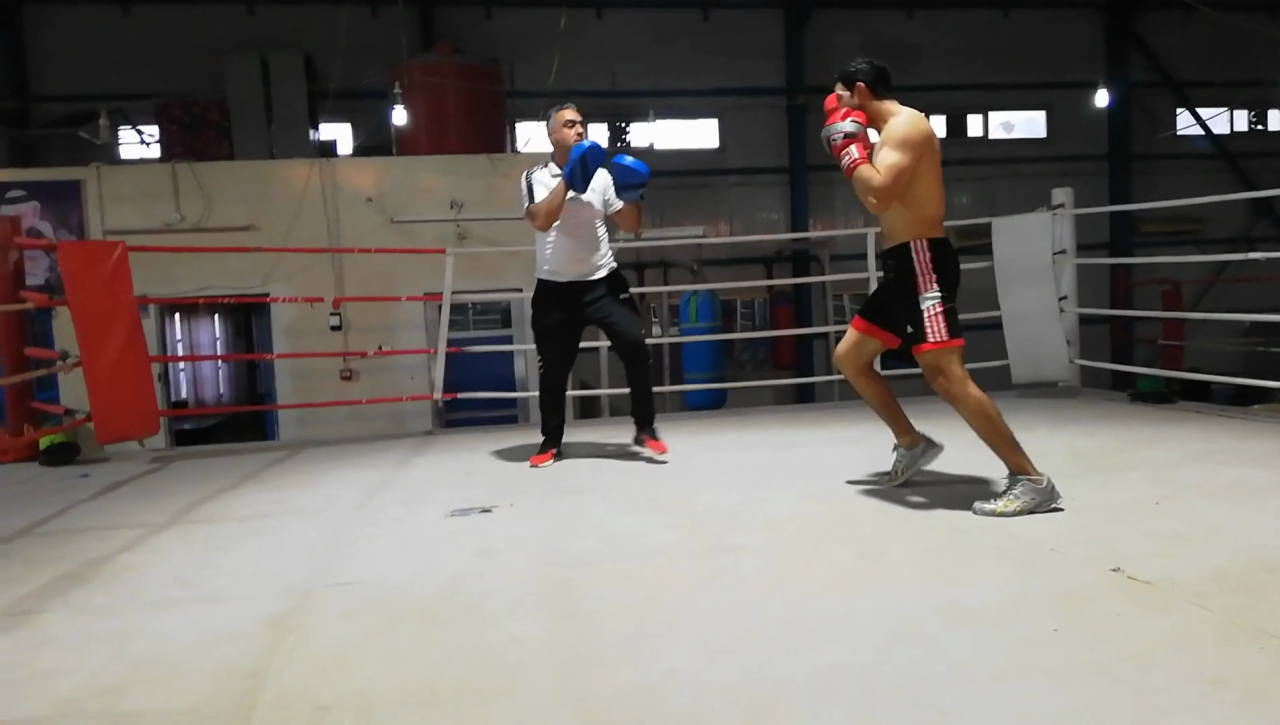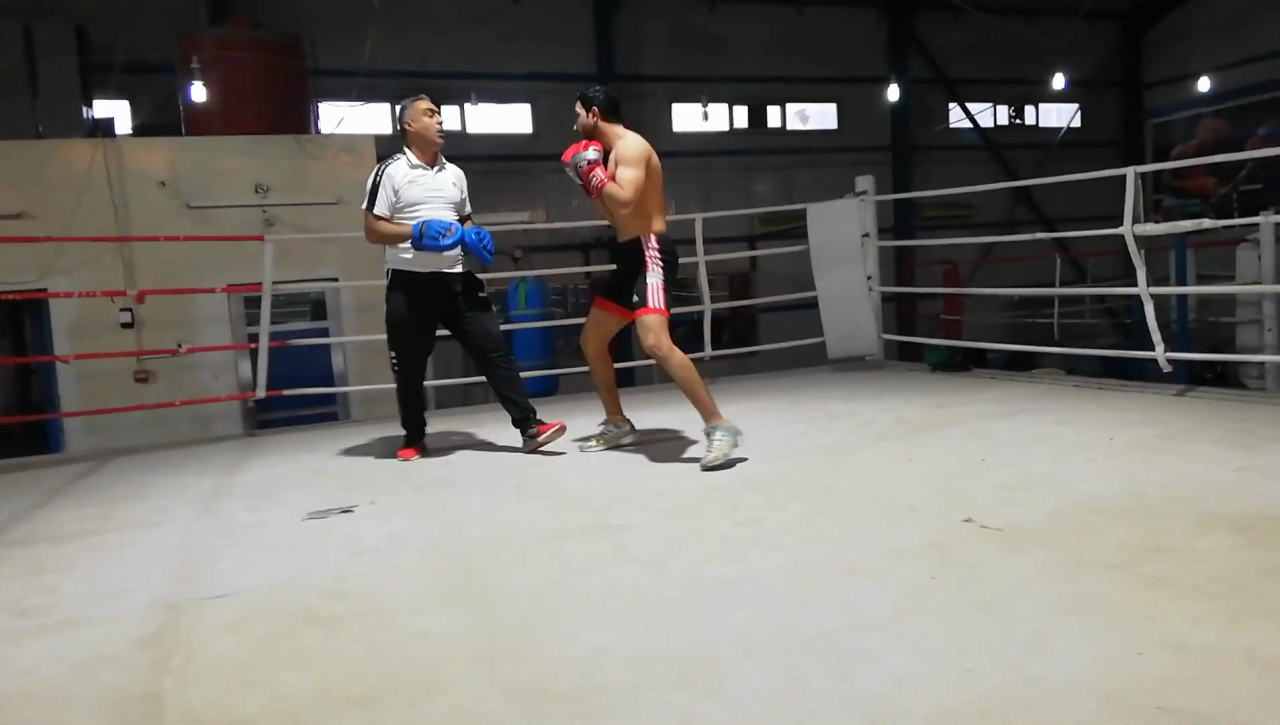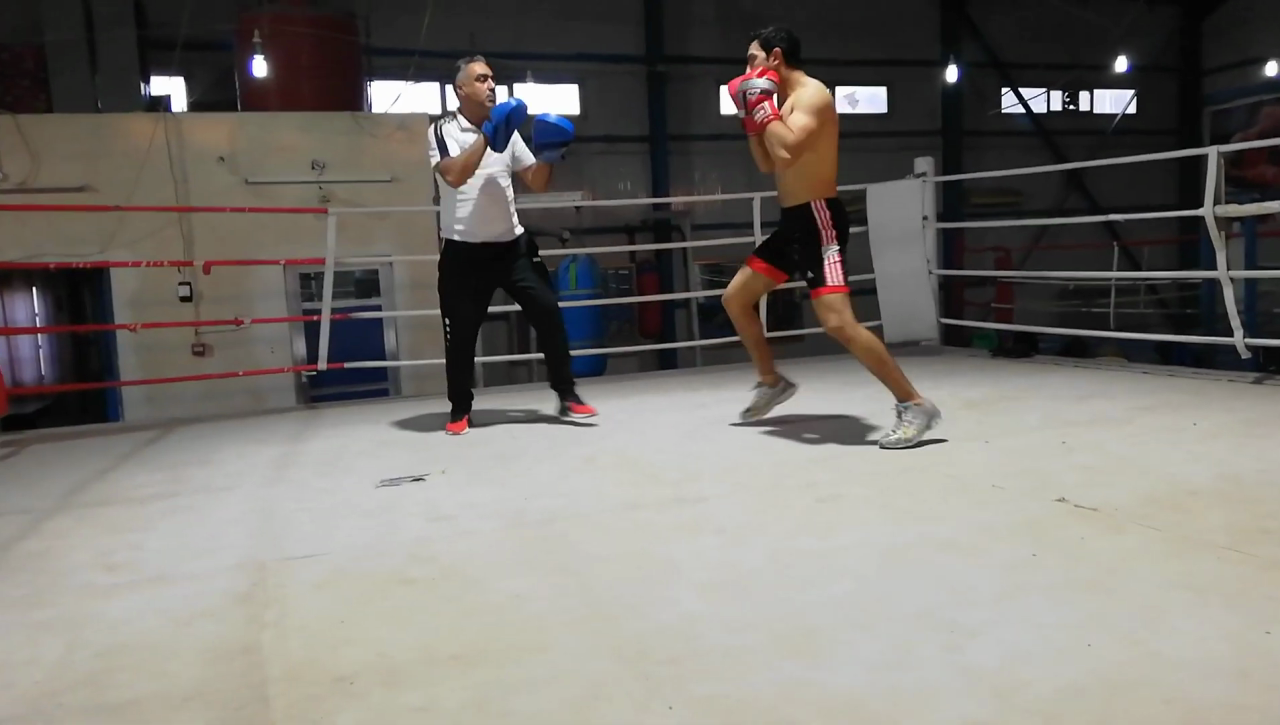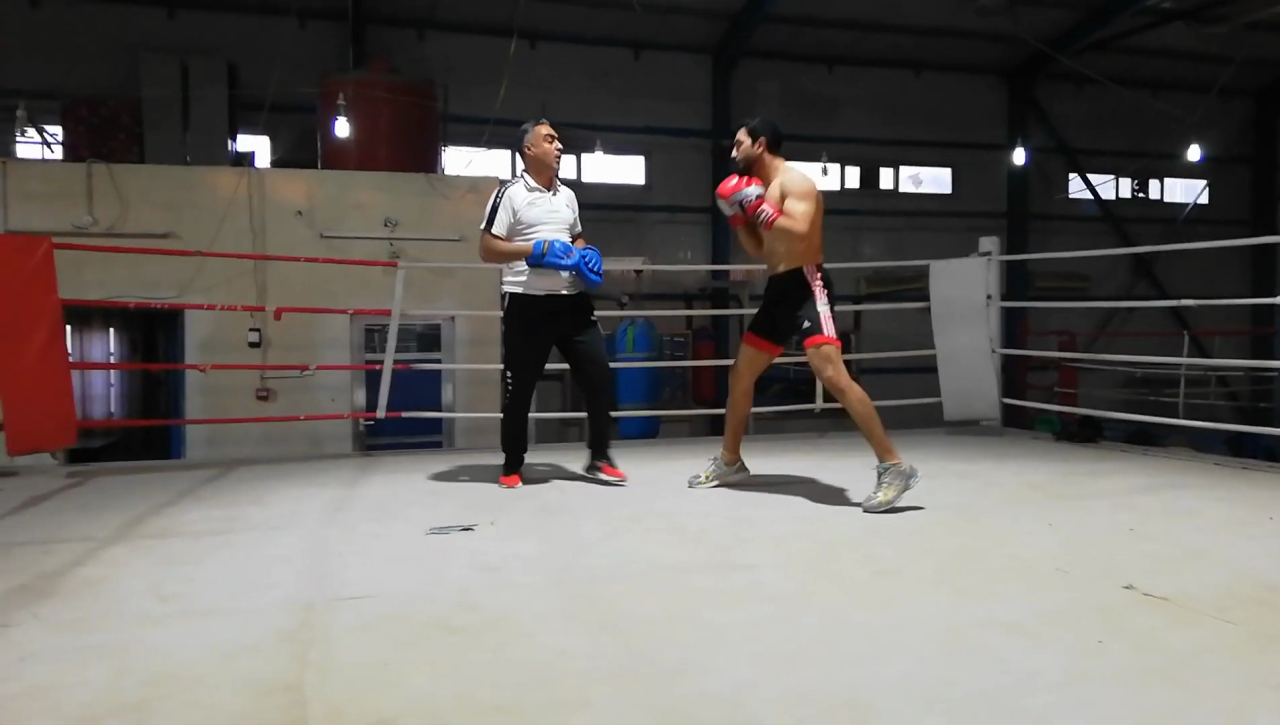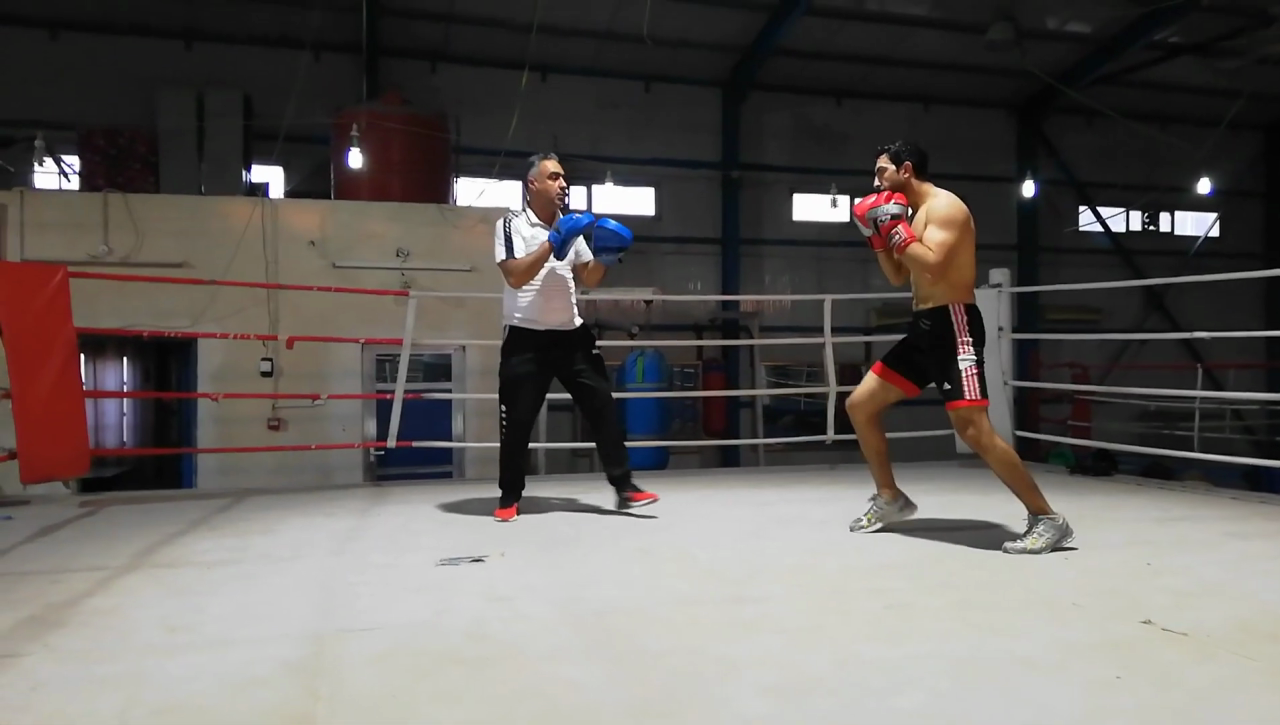
dt=1s
person 1, frame 1
left shoulder: (906, 124)
right shoulder: (891, 131)
left elbow: (879, 196)
right elbow: (878, 203)
left wrist: (847, 146)
right wrist: (853, 149)
left hip: (922, 263)
right hip: (901, 268)
left knee: (946, 378)
right knee: (848, 358)
left ankle: (1031, 479)
right ankle: (913, 442)
person 1, frame 2
left shoulder: (629, 146)
right shoulder: (618, 151)
left elbow: (627, 206)
left wrist: (592, 170)
right wrist: (590, 183)
left hip: (648, 253)
right hip: (630, 256)
left knee: (655, 341)
right knee: (591, 340)
left ankle: (718, 425)
right ankle: (618, 424)
person 1, frame 3
left shoulder: (811, 94)
right shoulder: (787, 100)
left elbow: (786, 152)
right elbow: (768, 165)
left wrist: (761, 105)
right wrist: (750, 119)
left hip: (817, 219)
right hip: (791, 223)
left knee: (837, 322)
right knee: (735, 299)
left ankle: (914, 406)
right ankle: (772, 383)
person 1, frame 4
left shoulder: (794, 181)
right shoulder: (764, 188)
left elbow: (799, 234)
left wrist: (756, 207)
right wrist: (738, 214)
left hip: (805, 286)
right hip: (777, 289)
left knee: (832, 373)
right knee: (741, 375)
left ankle: (893, 467)
right ankle: (729, 463)
person 1, frame 5
left shoulder: (945, 205)
right shoulder: (913, 214)
left elbow: (932, 267)
right elbow: (898, 277)
left wrist: (895, 228)
right wrist: (877, 234)
left hip: (953, 325)
right hip: (921, 327)
left knee: (974, 431)
right knee: (859, 405)
left ankle: (1047, 519)
right ankle: (891, 499)
person 2, frame 1
left shoulder: (601, 174)
right shoulder: (535, 178)
left elbow: (630, 226)
right elbow: (542, 221)
left wrist: (632, 196)
right wrist: (568, 180)
left hip: (602, 283)
right hip: (555, 289)
left knee: (635, 346)
right knee: (553, 370)
left ankle: (645, 429)
right ankle: (551, 443)
person 2, frame 2
left shoulder: (455, 174)
right shoulder: (390, 171)
right elbow: (372, 230)
left wrist: (475, 238)
right wrist: (415, 234)
left hip: (455, 281)
right hip: (410, 284)
left knee: (493, 347)
right knee: (409, 366)
left ankle: (529, 425)
right ankle: (414, 437)
person 2, frame 3
left shoulder: (508, 130)
right shoulder: (443, 130)
left elbow: (537, 183)
right elbow: (454, 176)
left wrist: (550, 155)
right wrist: (487, 137)
left hip: (512, 245)
right hip: (464, 251)
left knee: (548, 312)
right knee: (461, 335)
left ankle: (567, 395)
right ankle: (460, 409)
person 2, frame 4
left shoulder: (567, 195)
right shoulder: (509, 193)
right elbow: (487, 248)
left wrist: (587, 254)
right wrist: (536, 251)
left hip: (571, 301)
right hip: (526, 304)
left knee: (598, 373)
right knee: (519, 387)
left ankle: (599, 457)
right ankle: (512, 465)
person 2, frame 5
left shoulder: (575, 226)
right shoulder: (511, 225)
left elbow: (587, 280)
right elbow: (515, 276)
left wrist: (605, 259)
right wrist: (554, 243)
left hip: (571, 335)
right hip: (526, 339)
left knee: (602, 405)
right knee: (518, 421)
left ankle: (624, 486)
right ankle: (509, 497)
